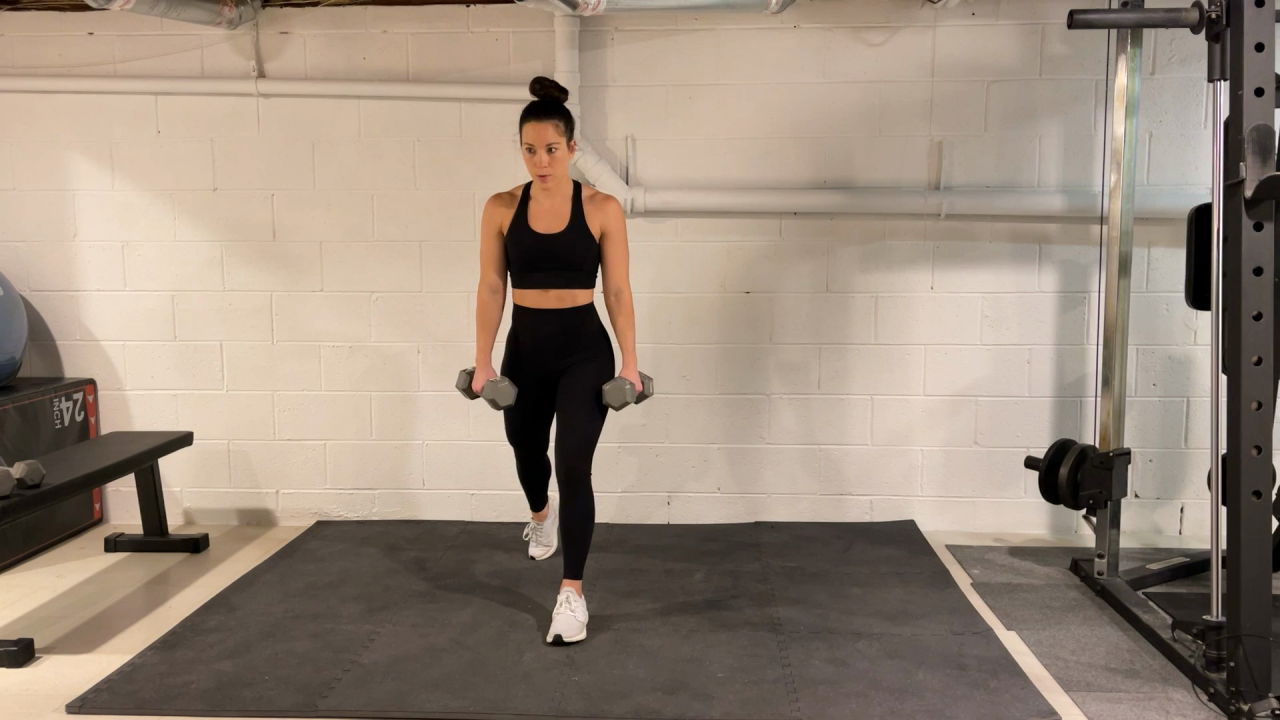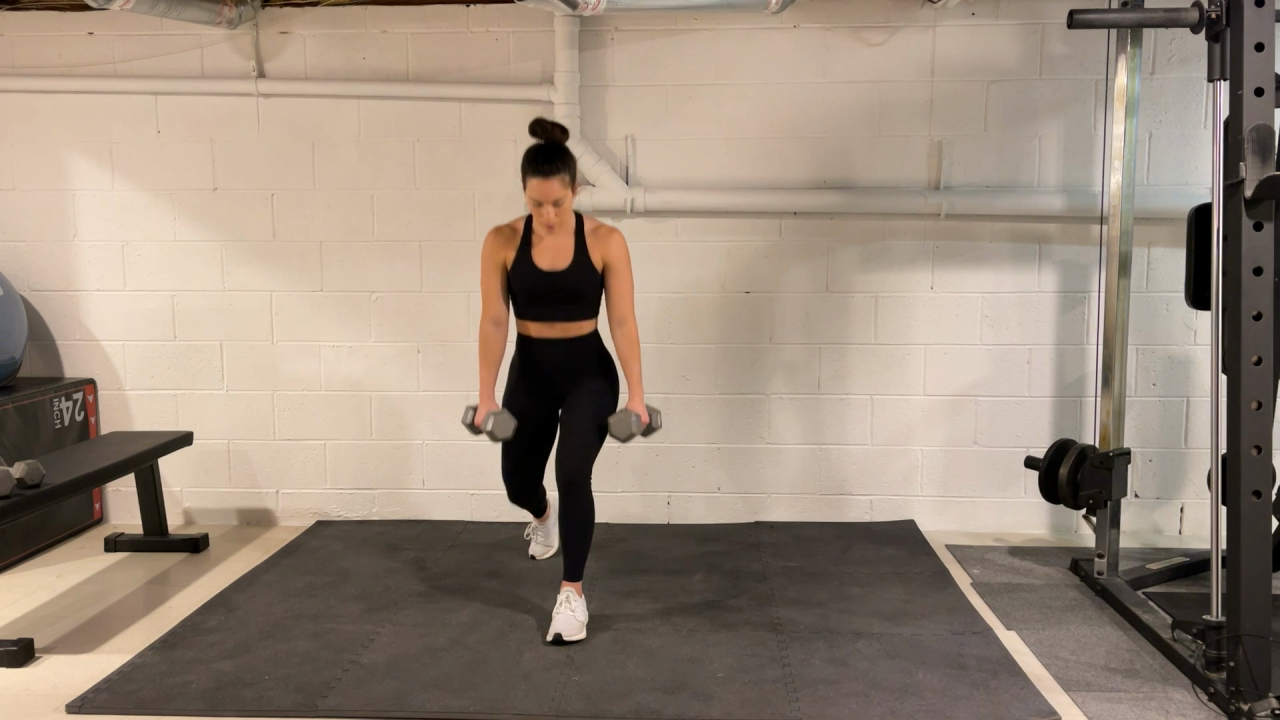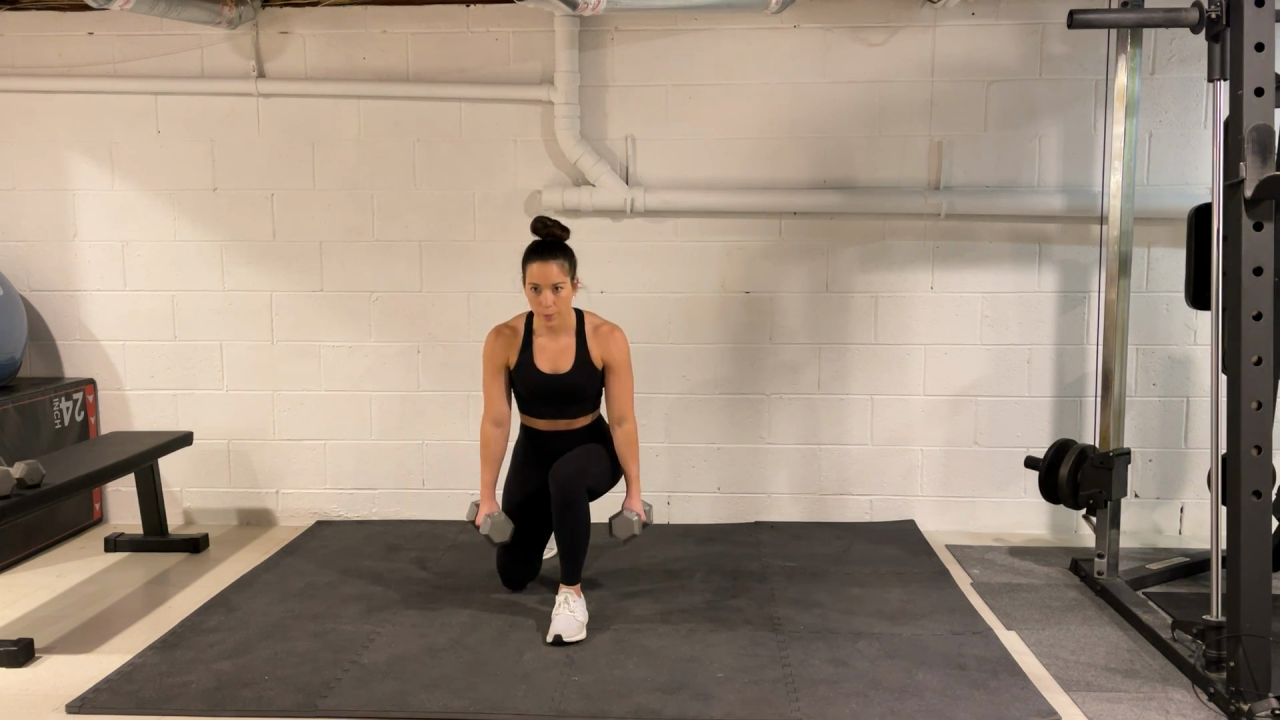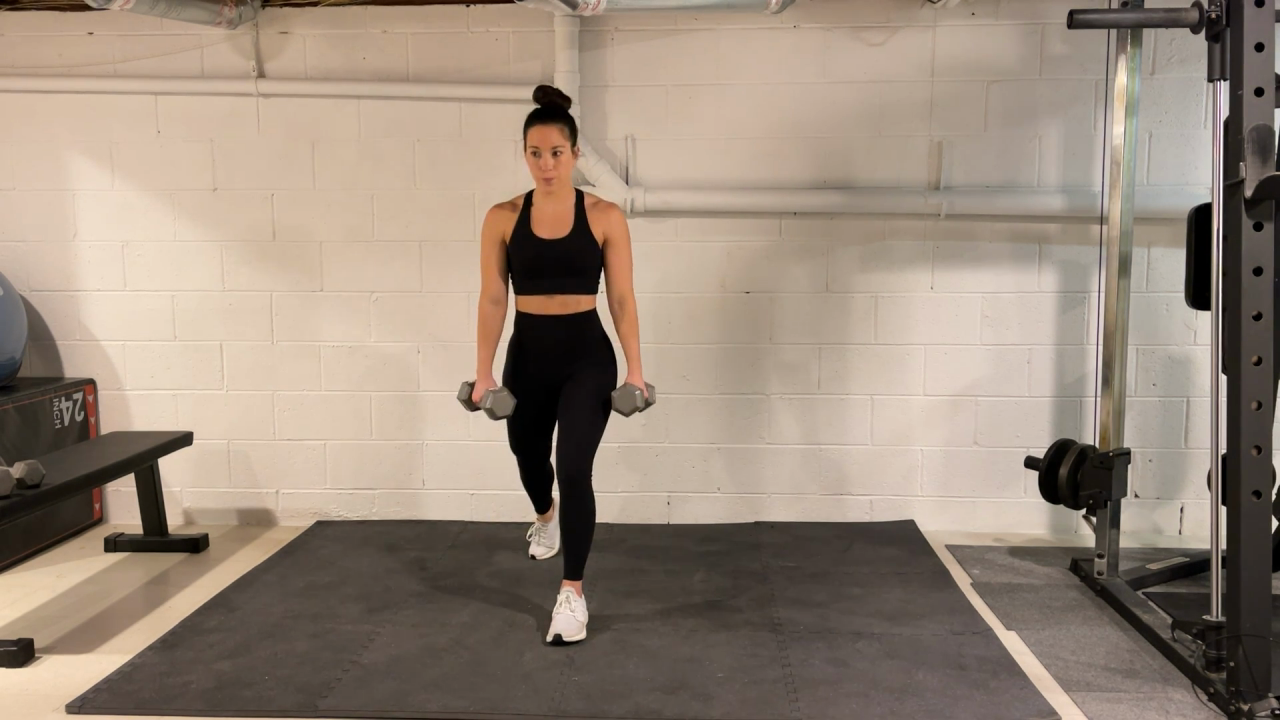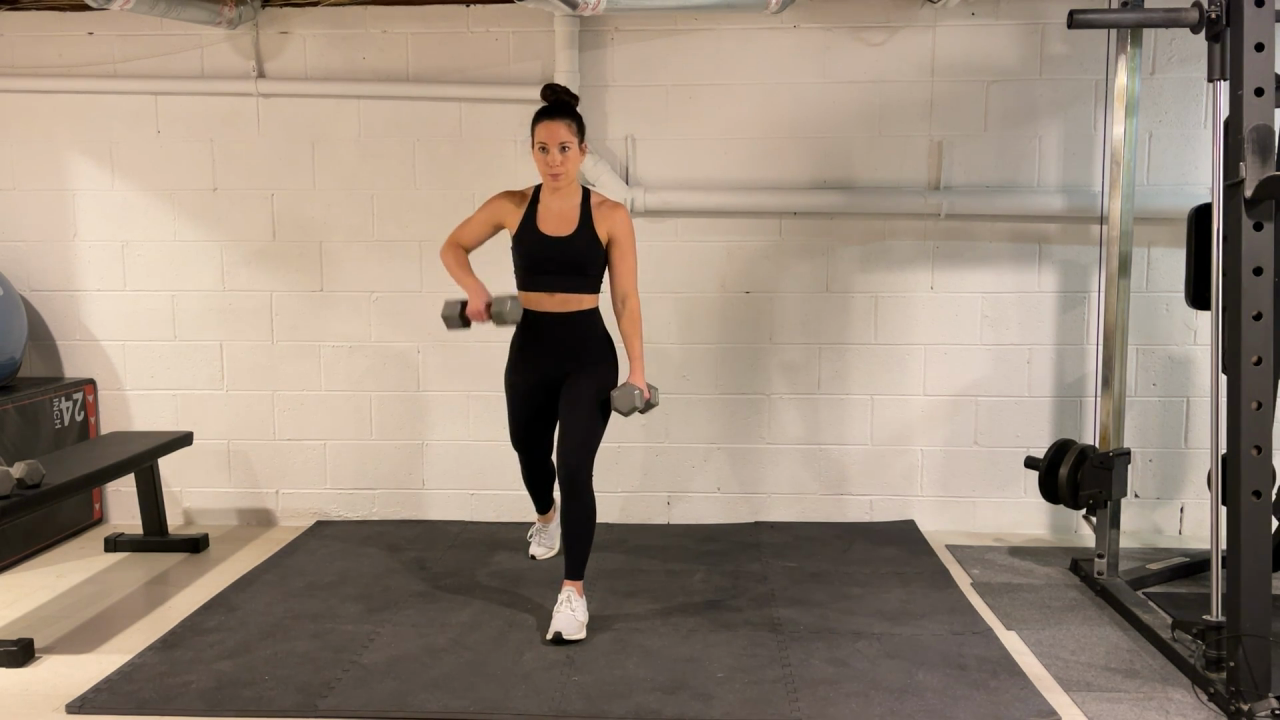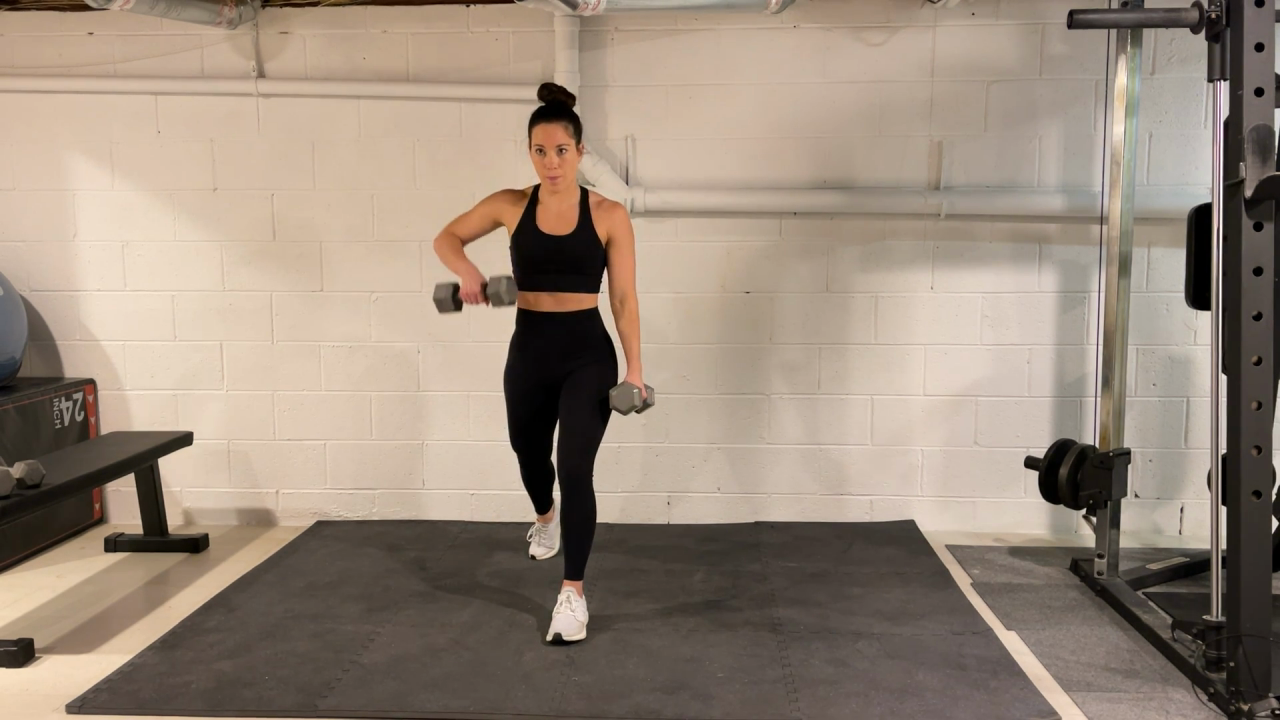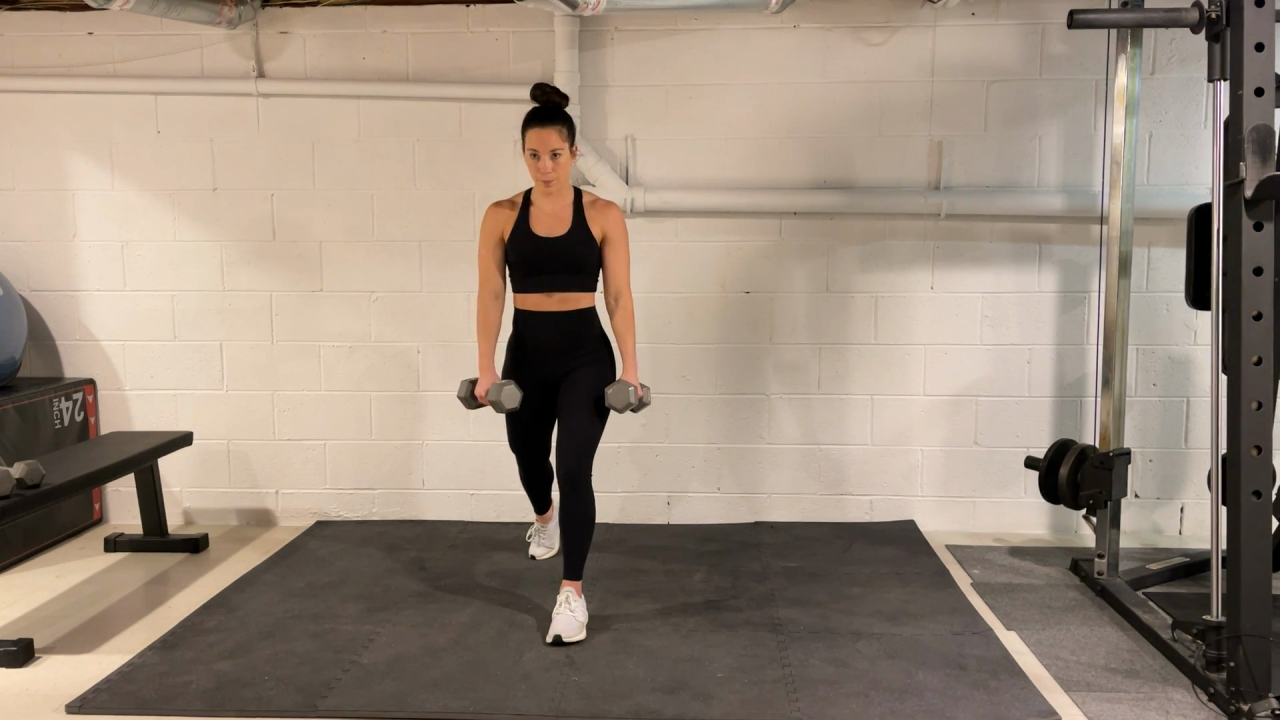
dt=0.7s
person 1, frame 1
left shoulder: (602, 208)
right shoulder: (501, 208)
left elbow: (618, 290)
right elbow: (491, 288)
left wrist: (629, 361)
right wrist: (483, 361)
left hip: (584, 351)
right hip: (525, 351)
left knee: (574, 467)
right knee: (526, 451)
left ankle: (572, 592)
right ankle: (542, 514)
person 1, frame 2
left shoulder: (606, 241)
right shoulder: (502, 242)
left elbow: (623, 322)
right elbow: (493, 321)
left wrist: (636, 393)
right wrist: (486, 394)
left hip: (588, 371)
right hip: (530, 372)
left knee: (572, 470)
right knee: (517, 483)
left ankle: (572, 592)
right ankle: (544, 515)
person 1, frame 3
left shoulder: (607, 338)
right shoulder: (503, 340)
left elbow: (622, 421)
right elbow: (495, 422)
left wrist: (633, 490)
right wrist: (486, 495)
left hip: (591, 447)
right hip: (533, 453)
left knee: (566, 480)
right knee: (513, 575)
left ankle: (571, 594)
right ankle: (548, 525)
person 1, frame 4
left shoulder: (605, 216)
right shoulder: (503, 218)
left elbow: (622, 297)
right elbow: (492, 299)
left wrist: (634, 368)
right wrist: (483, 372)
left hip: (587, 355)
right hip: (527, 355)
left knee: (575, 470)
right knee: (528, 456)
left ankle: (573, 593)
right ankle: (545, 515)
person 1, frame 5
left shoulder: (610, 215)
right shoulder: (510, 206)
left elbow: (625, 297)
right elbow: (453, 247)
left wrist: (637, 367)
right wrist: (474, 288)
left hip: (588, 352)
right hip: (528, 352)
left knee: (575, 468)
right knee: (530, 453)
left ankle: (573, 593)
right ankle: (546, 516)
person 1, frame 6
left shoulder: (609, 214)
right shoulder: (510, 204)
left elbow: (623, 296)
right elbow: (446, 237)
left wrist: (635, 367)
right wrist: (466, 271)
left hip: (587, 353)
right hip: (528, 352)
left knee: (575, 469)
right knee: (529, 453)
left ankle: (573, 592)
right ankle: (545, 516)
person 1, frame 7
left shoulder: (603, 214)
right shoulder: (502, 215)
left elbow: (619, 295)
right elbow: (491, 295)
left wrist: (630, 366)
right wrist: (486, 367)
left hip: (585, 353)
right hip: (526, 354)
left knee: (574, 469)
right knee: (528, 455)
left ankle: (572, 593)
right ankle: (544, 517)
